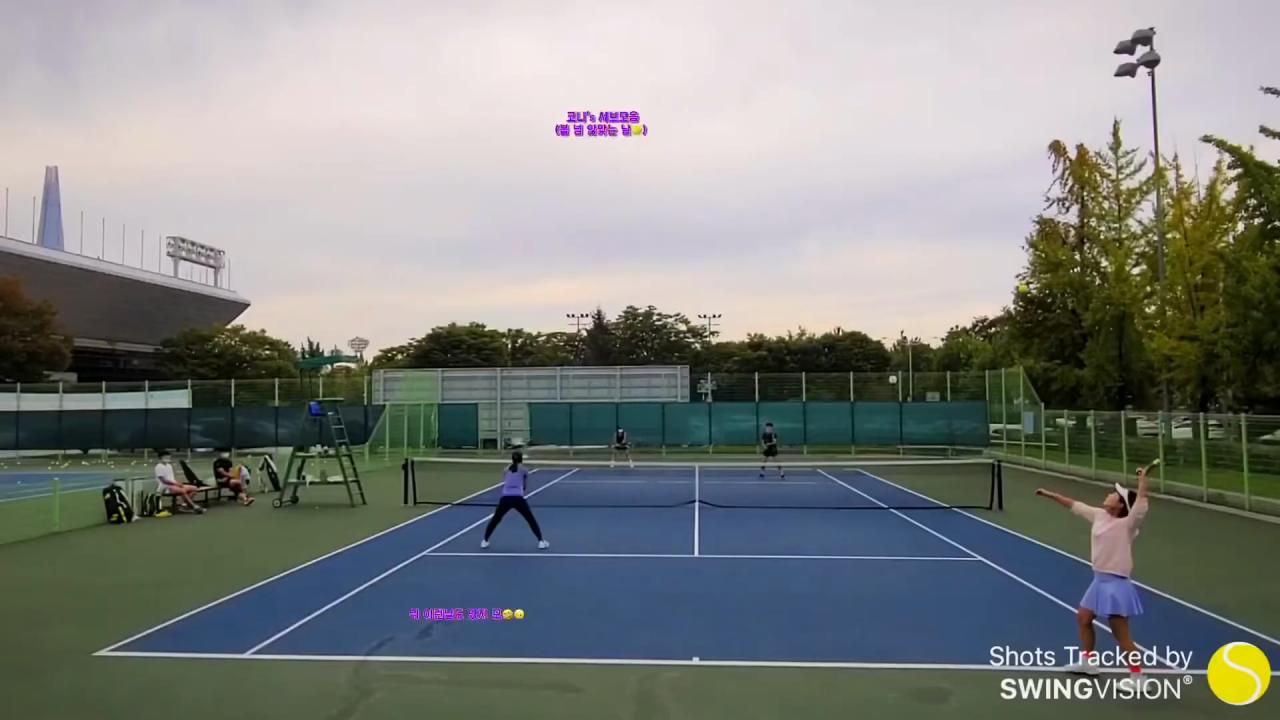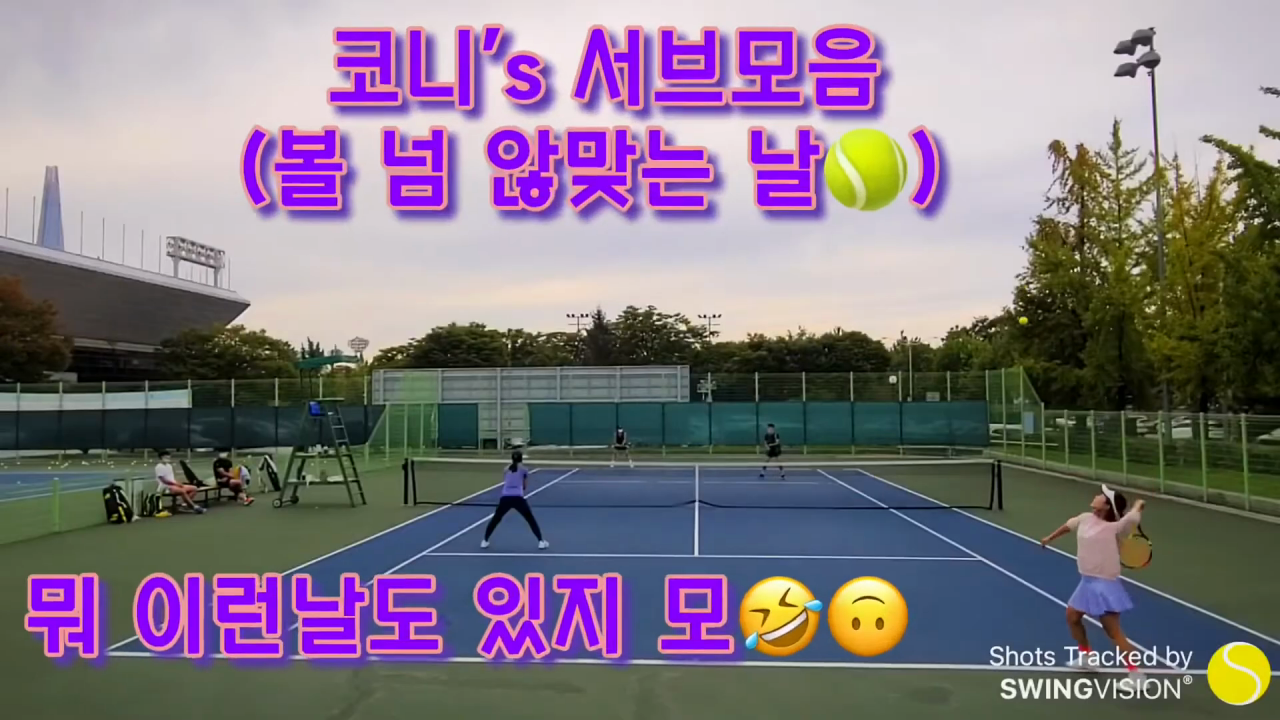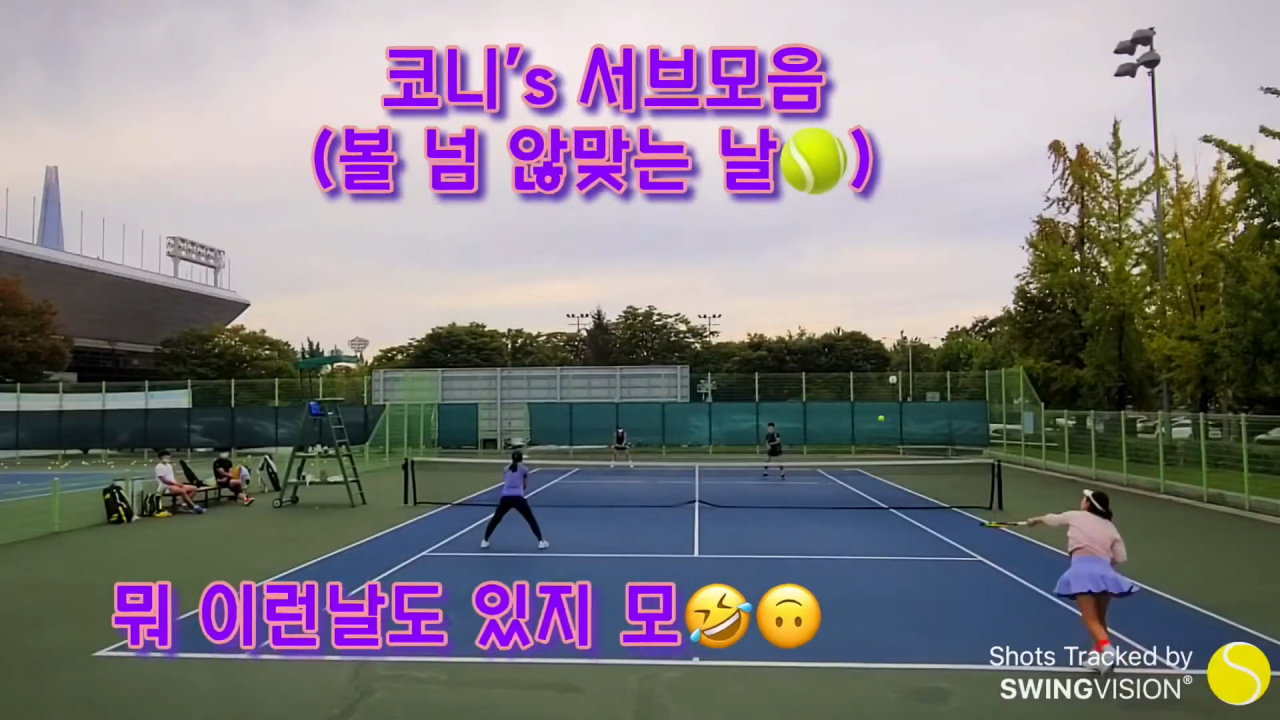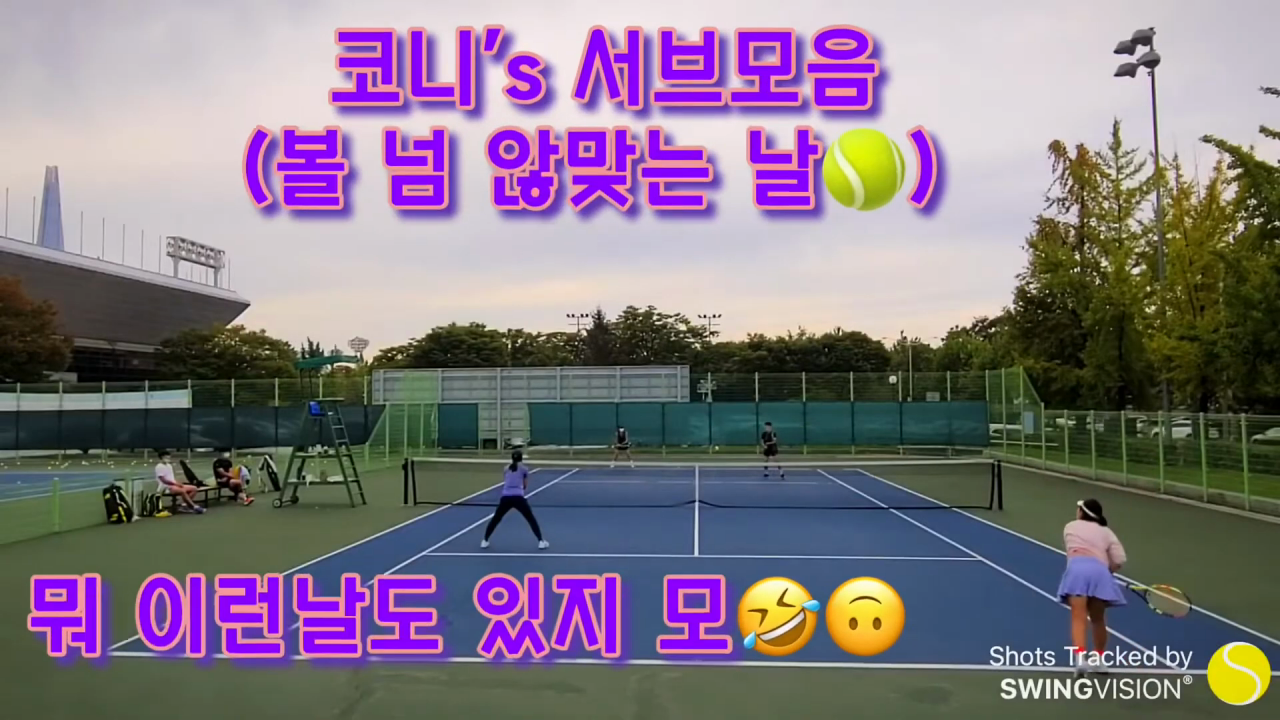
dt=0.3s
person 1, frame 1
left shoulder: (1127, 525)
right shoulder: (1099, 515)
left elbow: (1140, 508)
right elbow: (1073, 505)
left wrist: (1142, 480)
right wrist: (1048, 493)
left hip: (1115, 585)
right hip: (1100, 582)
left knee: (1121, 635)
right knee: (1084, 620)
left ankle: (1137, 677)
right ankle: (1088, 661)
person 1, frame 2
left shoulder: (1114, 528)
right shoulder: (1086, 519)
left elbow: (1132, 518)
right elbow: (1069, 525)
left wrist: (1138, 505)
right wrist: (1051, 537)
left hip: (1104, 585)
right hip: (1088, 582)
left knee: (1114, 632)
right knee: (1072, 617)
left ankle: (1136, 675)
right ankle: (1087, 658)
person 1, frame 3
left shoulder: (1074, 516)
right shoulder: (1110, 527)
left elbow: (1053, 519)
right elbow: (1120, 558)
left wrist: (1036, 519)
left hip: (1083, 569)
right hip: (1104, 571)
left knee: (1091, 619)
right knee: (1099, 618)
left ankle: (1107, 651)
right ankle: (1099, 656)
person 1, frame 4
left shoulder: (1070, 527)
right shoulder: (1106, 532)
right elbow: (1120, 559)
left hip: (1078, 569)
right hip: (1099, 571)
left knee: (1078, 619)
right knee: (1098, 620)
left ankle: (1080, 657)
right ankle: (1098, 659)
